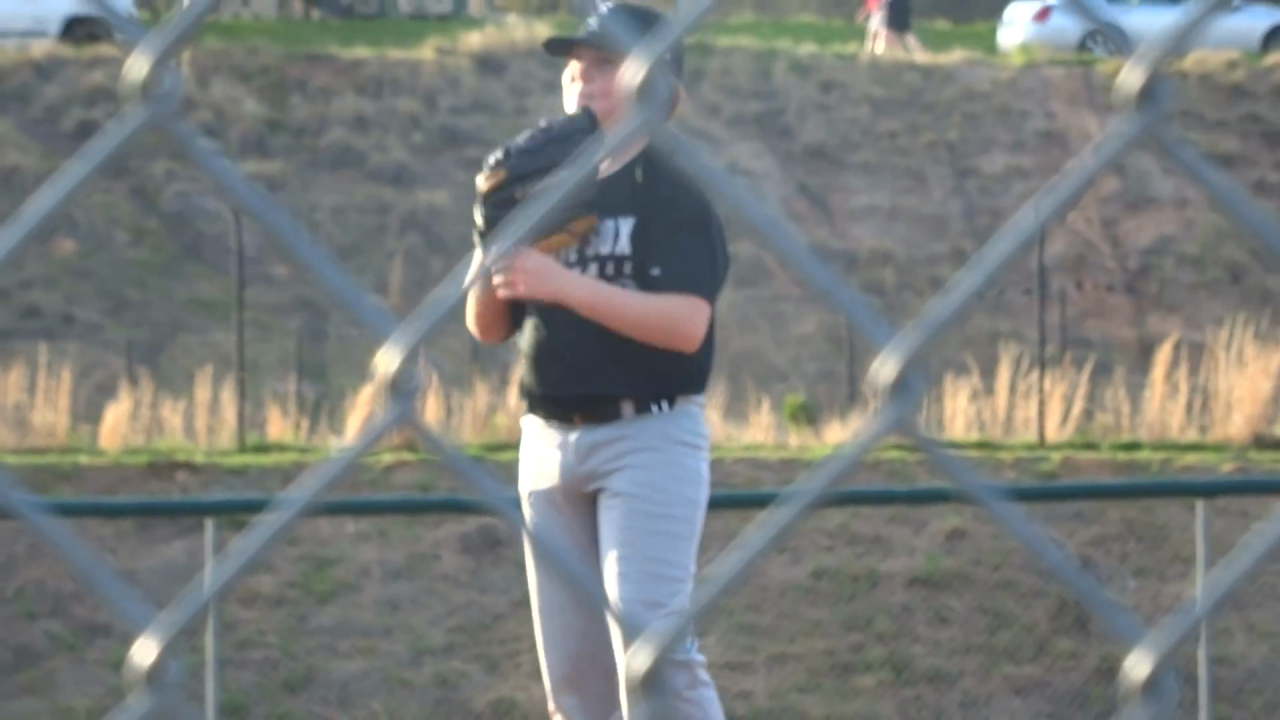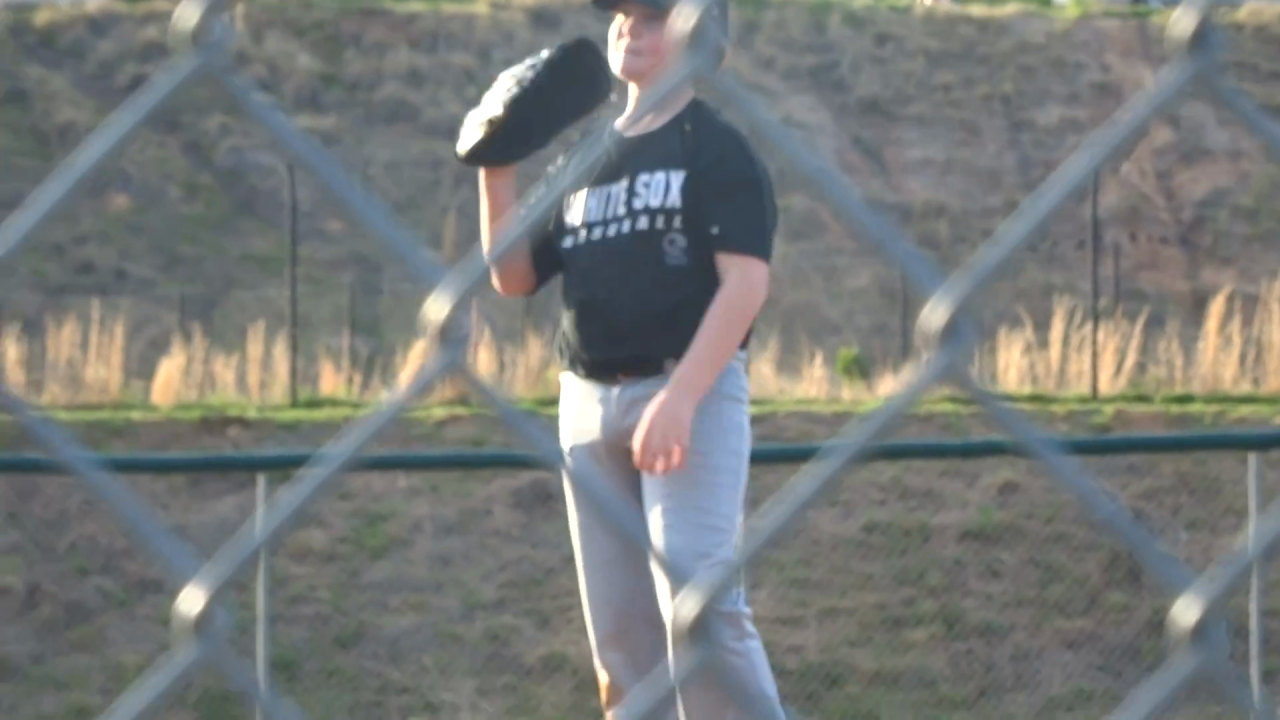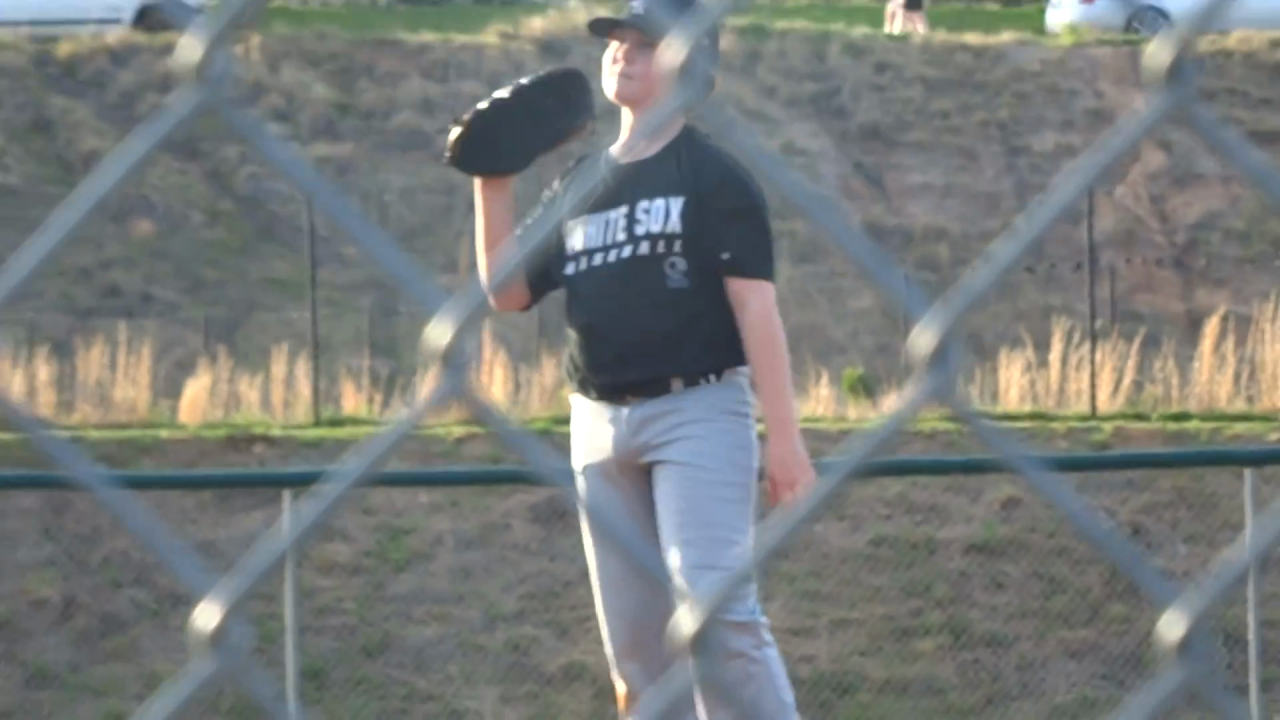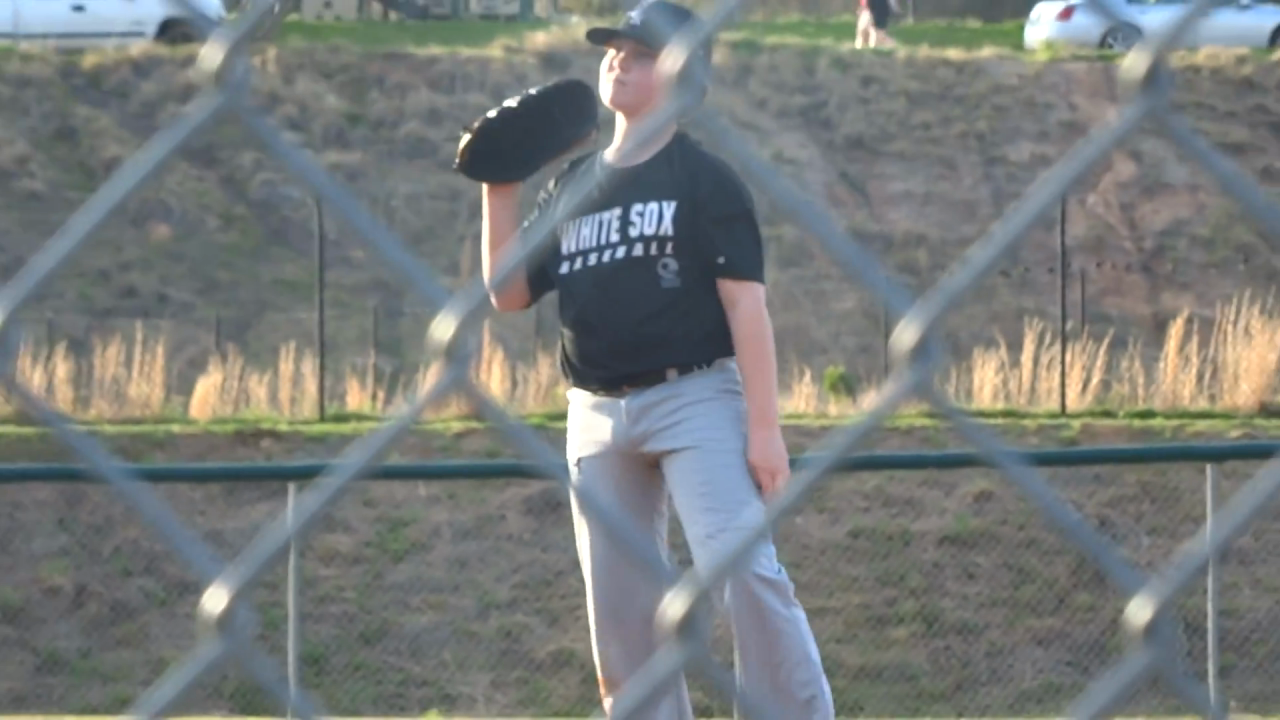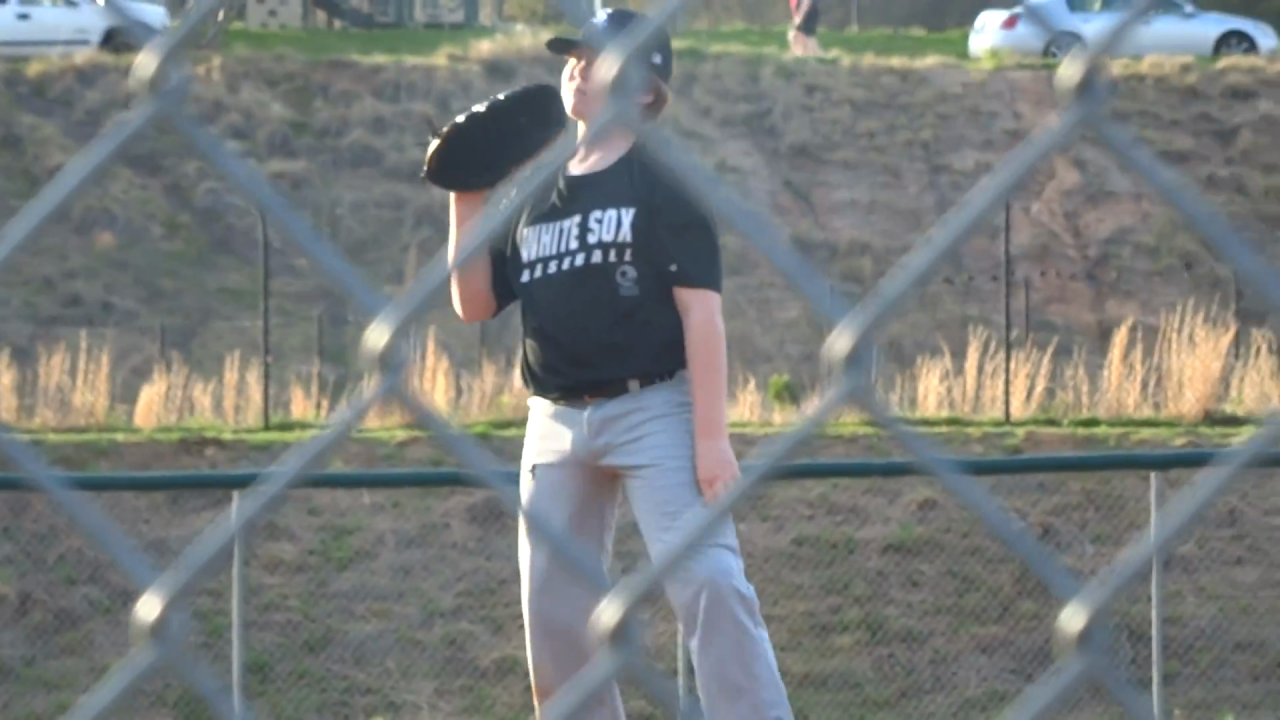
dt=0.2s
person 1, frame 1
left shoulder: (671, 190)
left elbow: (686, 326)
right elbow: (486, 326)
left wrist: (563, 283)
right wrist: (495, 249)
left hip: (650, 435)
right hip: (548, 442)
right knee: (573, 661)
person 1, frame 2
left shoulder: (717, 147)
left elbow: (744, 286)
right elbow: (513, 278)
left wrist: (681, 398)
right wrist: (492, 173)
left hip: (691, 401)
right hip: (590, 404)
left knee: (698, 602)
right knee: (618, 618)
person 1, frame 3
left shoulder: (713, 172)
right shoulder: (579, 180)
left elbow: (755, 305)
right elbow: (508, 292)
left wrist: (783, 434)
right wrist: (491, 188)
left hip: (698, 409)
right hip: (599, 423)
left knee: (717, 612)
right knee: (634, 629)
person 1, frame 4
left shoulder: (705, 177)
right shoulder: (571, 181)
left elbow: (745, 302)
right elbow: (510, 293)
left wrist: (765, 427)
right wrist: (499, 192)
left hip: (694, 398)
right hip: (595, 416)
left knee: (744, 574)
right knee: (620, 613)
person 1, frame 5
left shoulder: (663, 186)
right shoulder: (532, 194)
left elbow: (701, 312)
right elbow: (474, 304)
left wrist: (711, 437)
right wrist: (465, 199)
left hip: (654, 410)
right hip: (555, 423)
left knee: (710, 584)
right knee: (554, 619)
